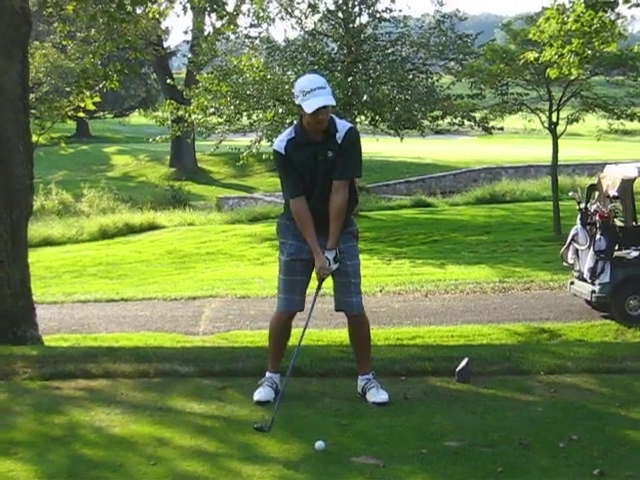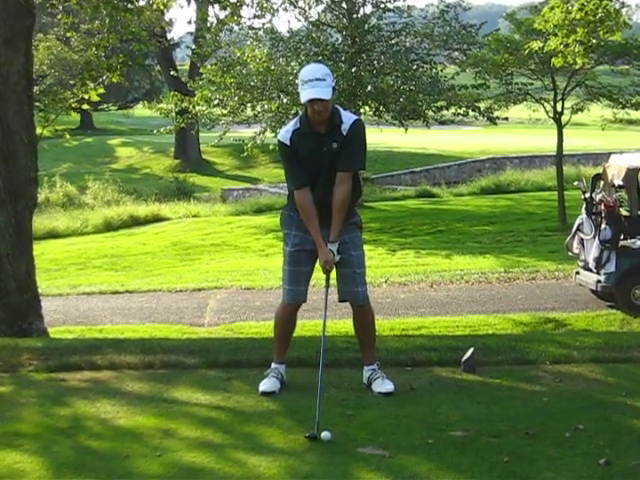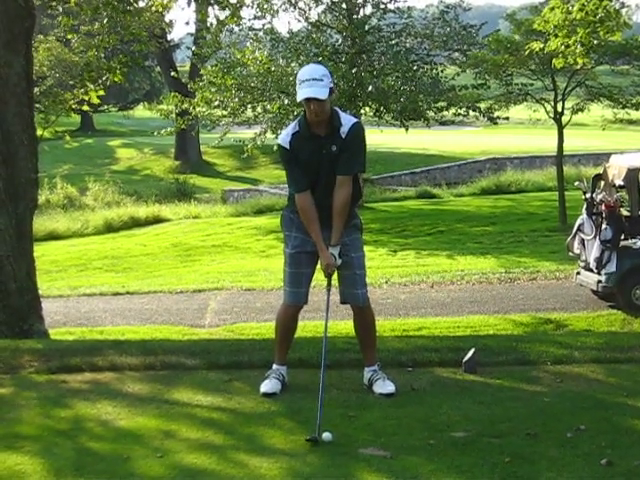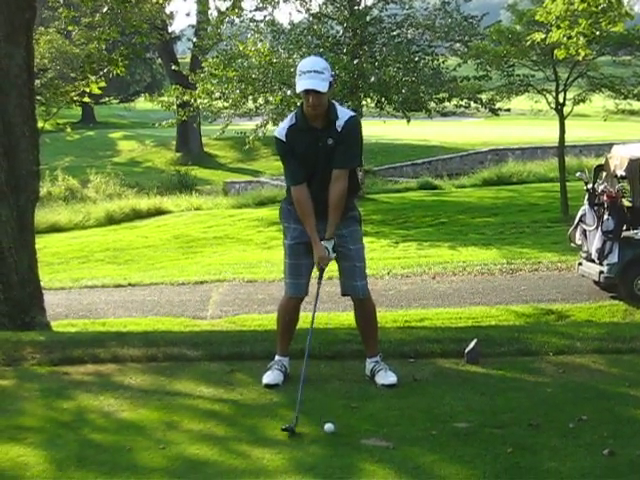
dt=0.7s
person 1, frame 1
left shoulder: (347, 135)
right shoulder: (285, 146)
left elbow: (340, 193)
right elbow: (297, 201)
left wrist: (331, 247)
right wrist: (316, 252)
left hip: (340, 230)
right hip: (297, 230)
left knee: (354, 308)
right knee: (286, 308)
left ankle: (366, 378)
right ankle: (272, 376)
person 1, frame 2
left shoulder: (352, 126)
right shoulder: (289, 137)
left elbow: (344, 184)
right elbow: (302, 193)
left wrist: (333, 239)
right wrist: (319, 245)
left hip: (344, 220)
right hip: (301, 222)
left knee: (359, 298)
right knee: (291, 300)
left ankle: (371, 368)
right ankle: (277, 367)
person 1, frame 3
left shoulder: (351, 129)
right shoulder: (289, 140)
left elbow: (343, 188)
right elbow: (302, 196)
left wrist: (335, 243)
right wrist: (321, 248)
left hip: (345, 222)
right hip: (301, 224)
left knee: (360, 300)
right knee: (292, 301)
left ankle: (372, 369)
right ankle: (278, 368)
person 1, frame 4
left shoulder: (347, 123)
right shoulder: (286, 132)
left elbow: (339, 182)
right elbow: (298, 189)
left wrist: (330, 236)
right wrist: (315, 242)
left hip: (343, 215)
right hip: (299, 216)
left knee: (359, 292)
right knee: (293, 294)
left ankle: (374, 360)
right ankle: (281, 359)
